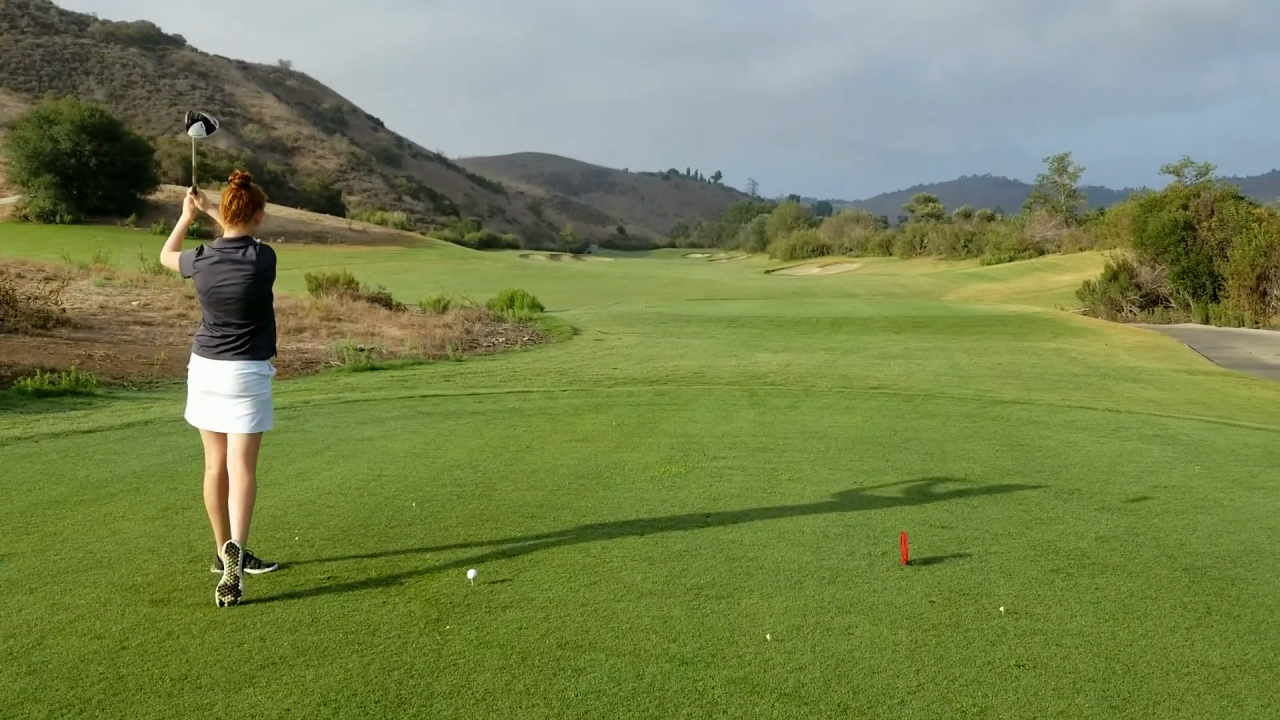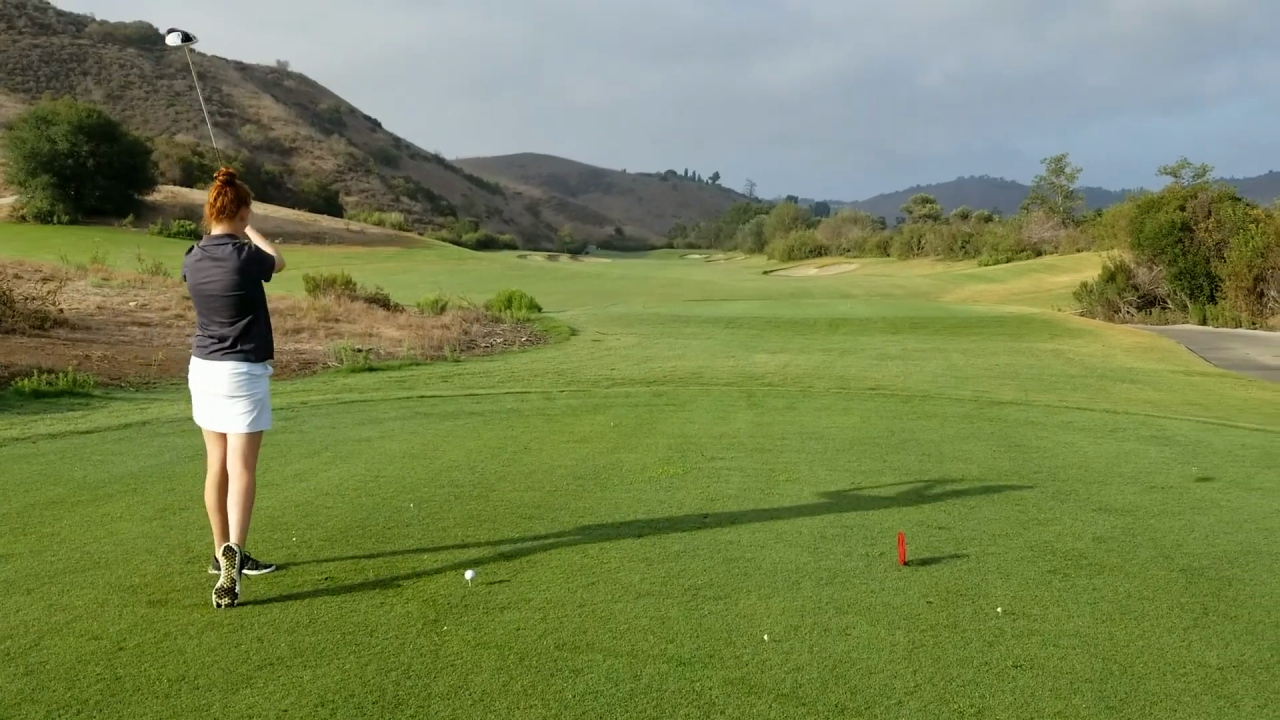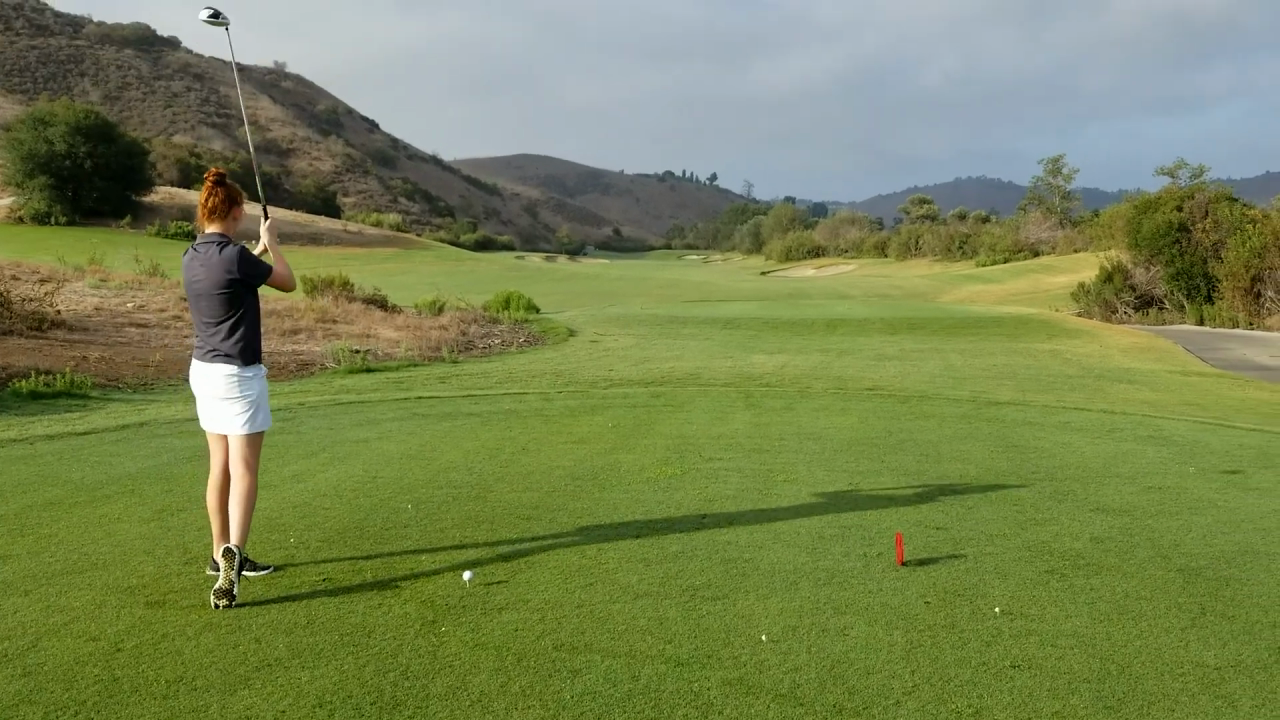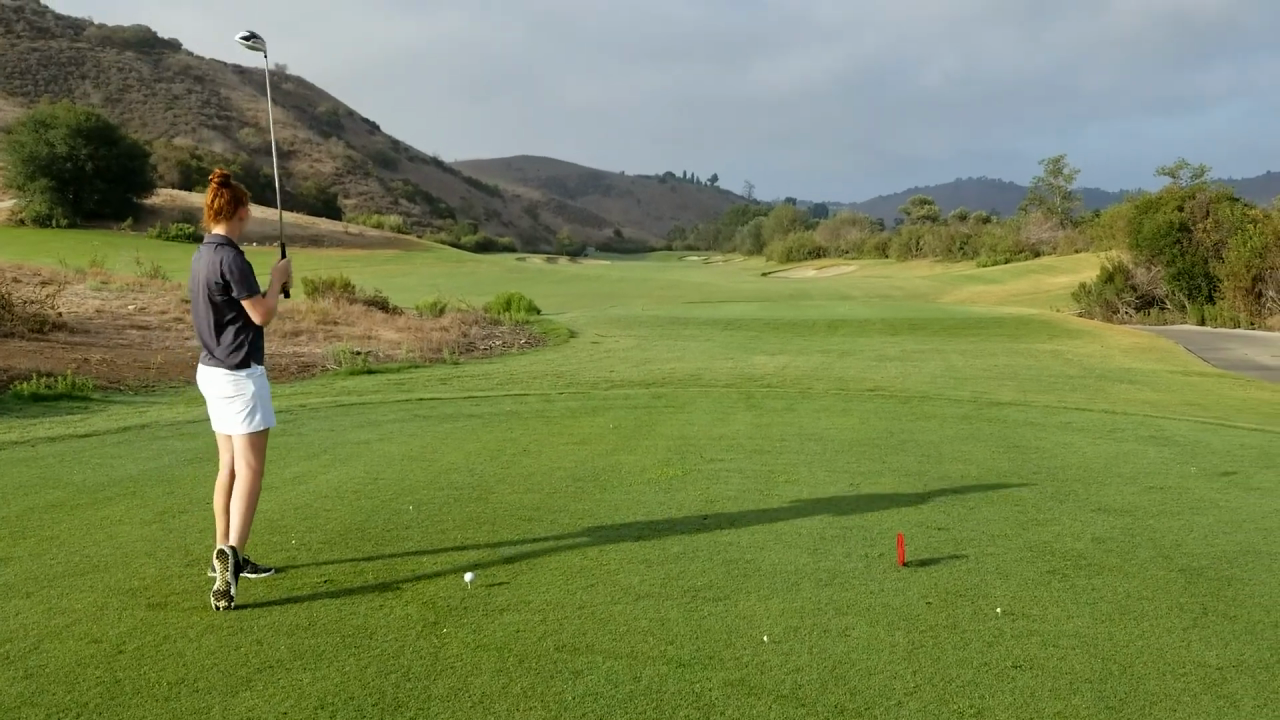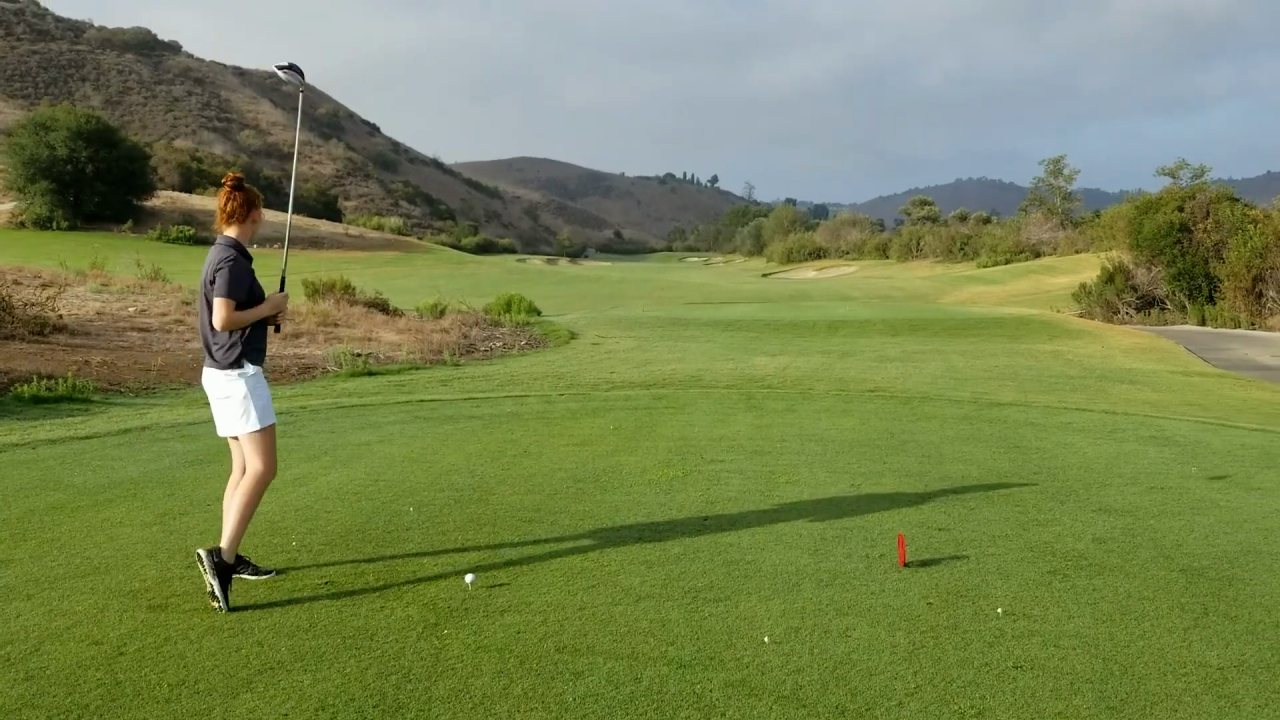
dt=0.2s
person 1, frame 1
left shoulder: (201, 260)
right shoulder: (262, 259)
left elbow: (166, 257)
left wrist: (188, 213)
right wrist: (214, 214)
left hip: (205, 368)
right hip: (246, 373)
left knee: (215, 465)
right knee: (241, 468)
left ankle: (226, 550)
right ankle: (235, 548)
person 1, frame 2
left shoulder: (192, 259)
right shoulder: (246, 255)
right elbow: (276, 260)
left wrist: (233, 235)
right wrist: (247, 229)
left hip: (203, 368)
right hip: (242, 372)
left knee: (217, 466)
right knee: (241, 469)
left ankle: (223, 552)
right ankle: (234, 551)
person 1, frame 3
left shoulder: (192, 256)
right shoulder: (235, 255)
right elbow: (288, 282)
left wrist: (260, 254)
right wrist: (269, 245)
left hip: (204, 369)
right hip: (238, 374)
left knee: (220, 467)
right knee: (244, 470)
left ankle: (223, 554)
right ankle: (233, 553)
person 1, frame 4
left shoulder: (205, 254)
right shoulder: (230, 258)
right elbow: (261, 316)
left wrist: (269, 288)
right wrist: (277, 281)
left hip: (216, 370)
right hip: (238, 373)
left knee: (231, 468)
right knee: (250, 470)
left ankle: (227, 554)
right ankle: (231, 554)
person 1, frame 5
left shoulder: (224, 254)
right shoulder: (231, 259)
right elbow: (223, 320)
left wrist: (268, 310)
right wrist: (267, 307)
left hip: (231, 372)
right hip: (237, 374)
left knee: (244, 469)
right knee: (262, 469)
left ankle: (229, 556)
right ankle: (219, 553)
